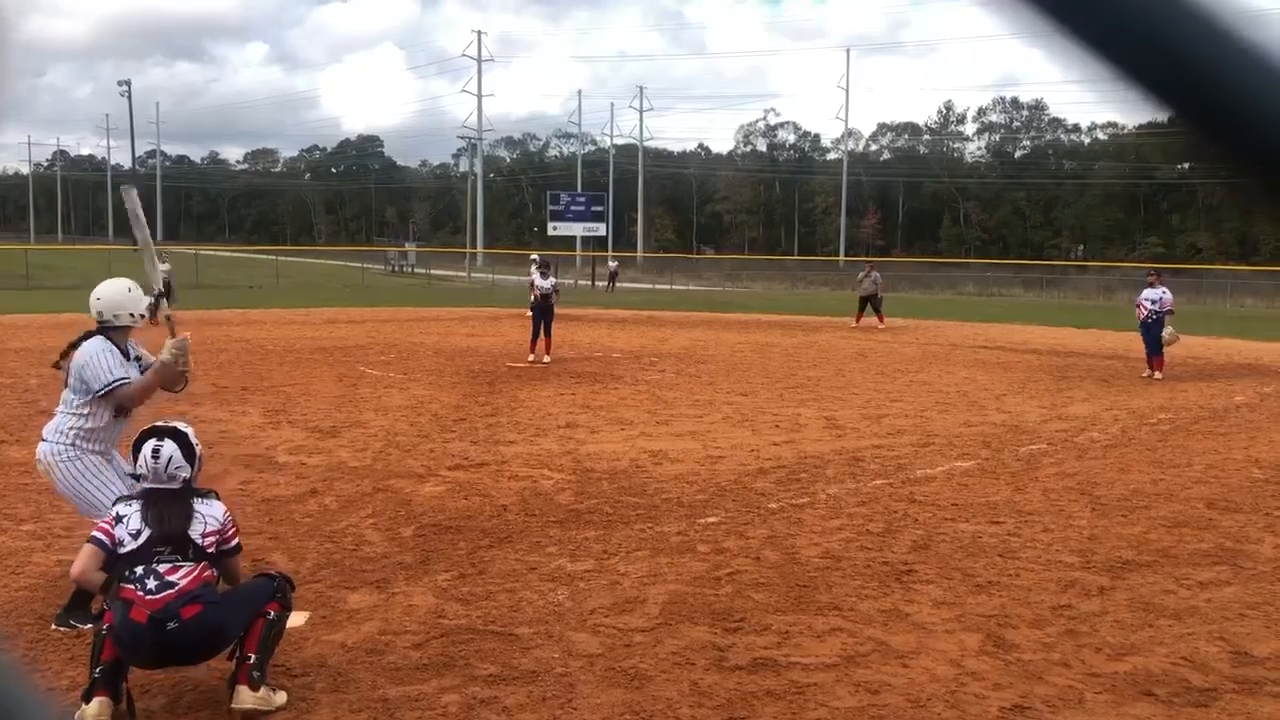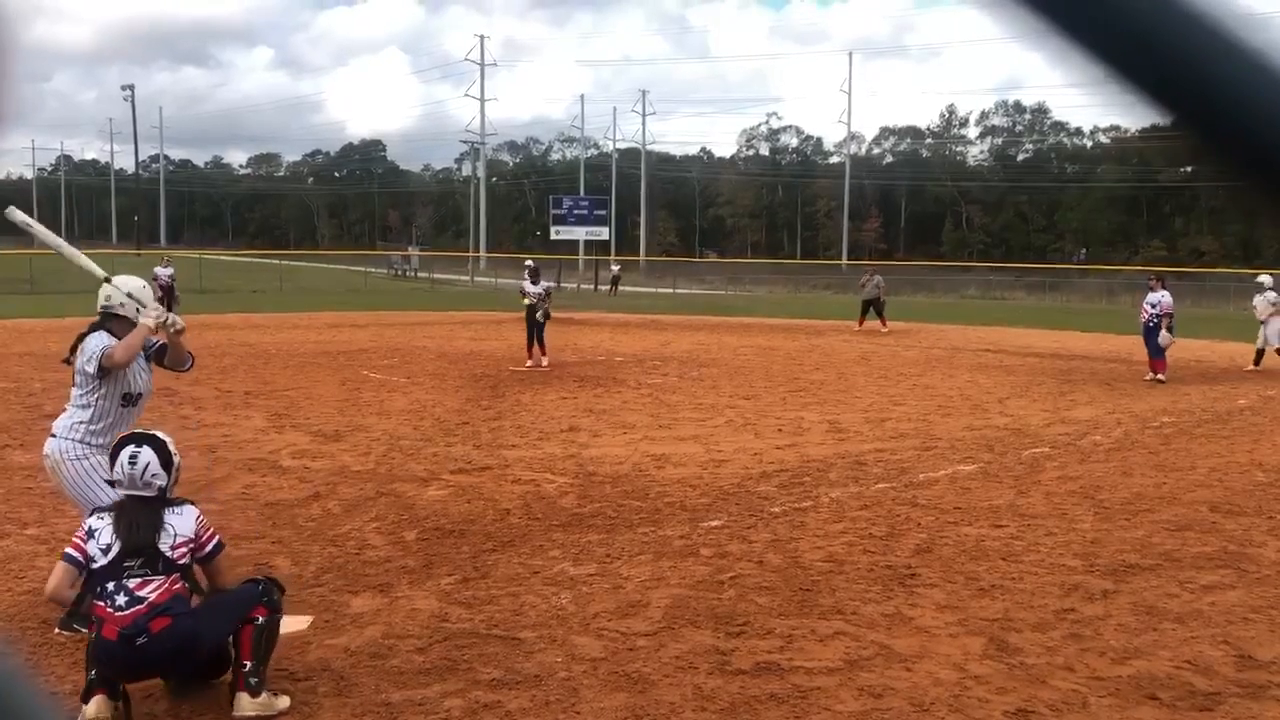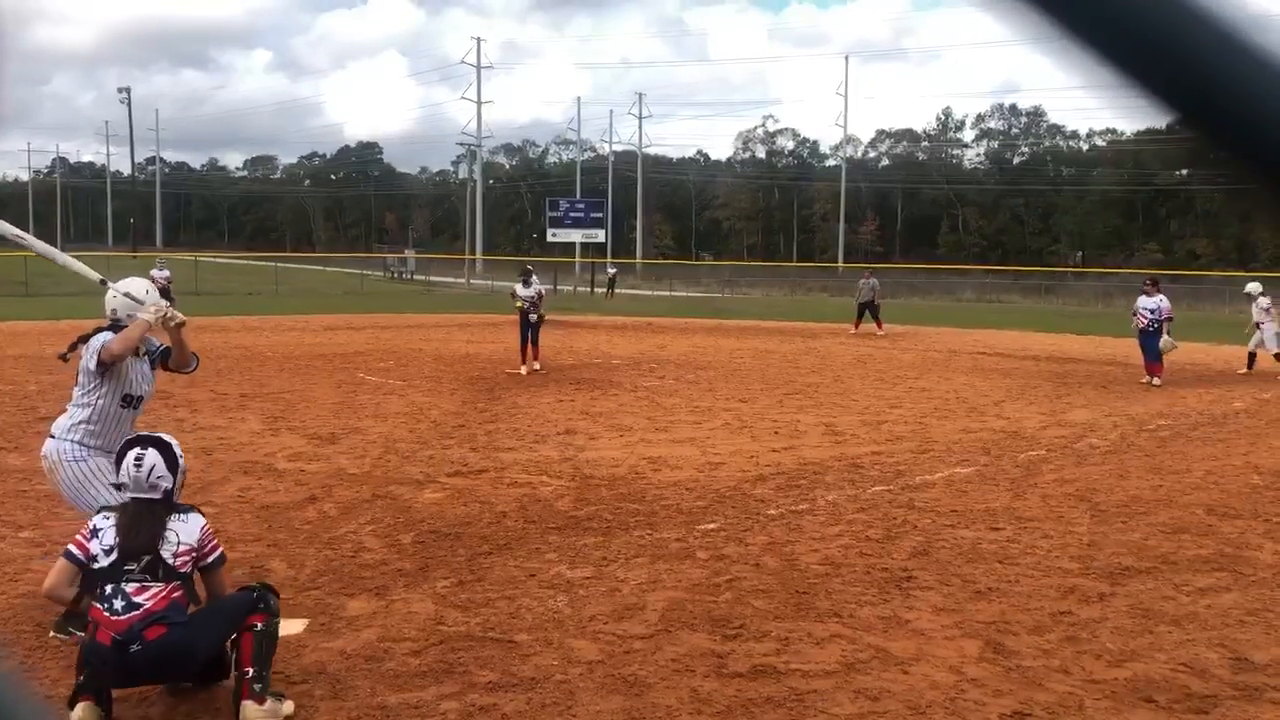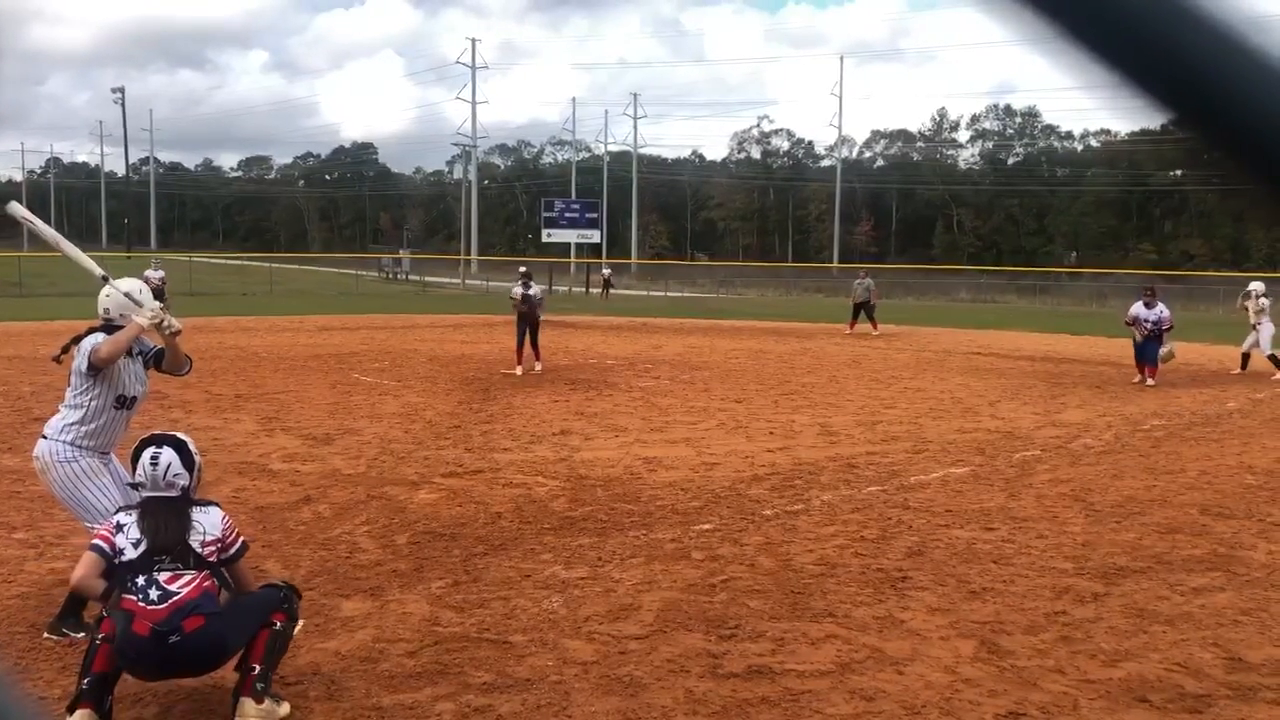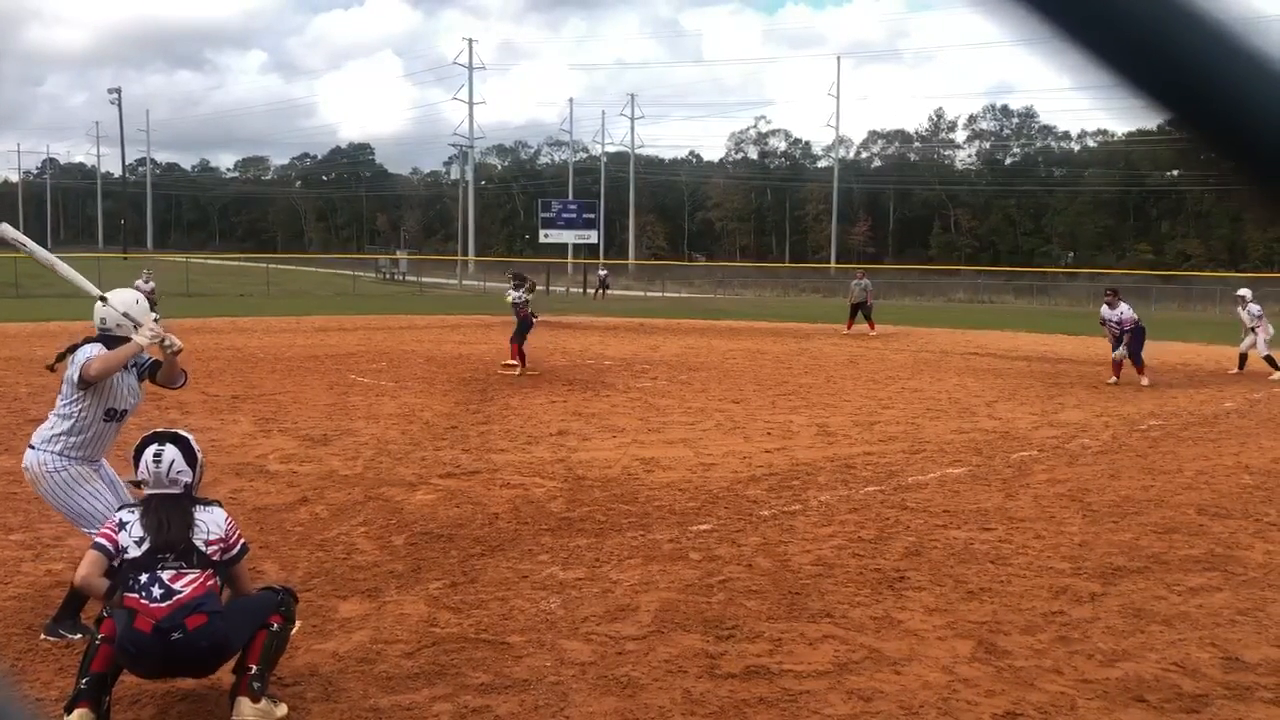
dt=1s
person 1, frame 1
left shoulder: (129, 350)
right shoulder: (97, 352)
left elbow: (170, 384)
right elbow: (130, 398)
left wrist: (177, 363)
right wrist: (163, 363)
left hip: (98, 451)
right hip: (67, 453)
right ankle: (73, 612)
person 1, frame 2
left shoulder: (140, 343)
right shoulder: (98, 342)
left elbow: (181, 362)
right elbow: (119, 358)
left wrist: (173, 335)
right wrist: (148, 324)
left hip: (103, 449)
right hip: (73, 449)
right ankle: (78, 615)
person 1, frame 3
left shoulder: (146, 347)
right shoulder: (101, 343)
left elbow: (185, 364)
right elbow: (116, 351)
left wrist: (175, 332)
right wrist: (148, 320)
left hip: (105, 452)
right hip: (72, 451)
right ankle: (75, 616)
person 1, frame 4
left shoulder: (139, 347)
right shoulder: (95, 343)
left elbow: (179, 367)
right elbow: (106, 355)
left wrist: (170, 337)
right wrist: (140, 325)
left hip: (97, 453)
right hip: (65, 452)
right ankle: (66, 620)
person 1, frame 5
left shoulder: (133, 359)
right shoulder: (91, 354)
left elbow: (173, 380)
right elbow: (95, 373)
left wrist: (171, 354)
right wrist: (139, 344)
left hip: (85, 460)
right hip: (53, 461)
right ankle: (64, 621)
person 2, frame 1
left shoulder: (121, 512)
right shoulder: (213, 509)
left elbow: (81, 572)
right elbow: (235, 579)
left wrist: (121, 591)
left hip: (136, 643)
right hip: (200, 634)
left knee: (115, 607)
right knee: (275, 587)
left ankle: (100, 696)
right ankle: (249, 685)
person 2, frame 2
left shoulder: (95, 523)
right shoulder: (187, 516)
left elbow: (55, 590)
right elbow: (222, 587)
left wrist: (97, 607)
left hip: (114, 658)
right hip: (176, 646)
right knee: (263, 592)
left ankle: (100, 695)
right ankle: (250, 691)
person 2, frame 3
left shoulder: (100, 523)
right shoulder: (192, 523)
left elbow: (53, 588)
right elbow: (219, 598)
left wrist: (99, 607)
left hip: (107, 663)
right hip: (169, 655)
right knee: (259, 599)
person 2, frame 4
left shoulder: (120, 522)
right shoulder: (213, 517)
left elbow: (81, 580)
right elbow: (246, 589)
left wrist: (127, 603)
left hip: (137, 656)
right hip: (203, 646)
left knee: (113, 615)
right knee: (281, 597)
person 2, frame 5
left shoulder: (123, 520)
right shoulder: (216, 517)
left elbow: (85, 579)
right elbow: (243, 591)
left wrist: (131, 603)
left hip: (139, 654)
right hip: (204, 645)
left knee: (114, 614)
right knee: (278, 600)
